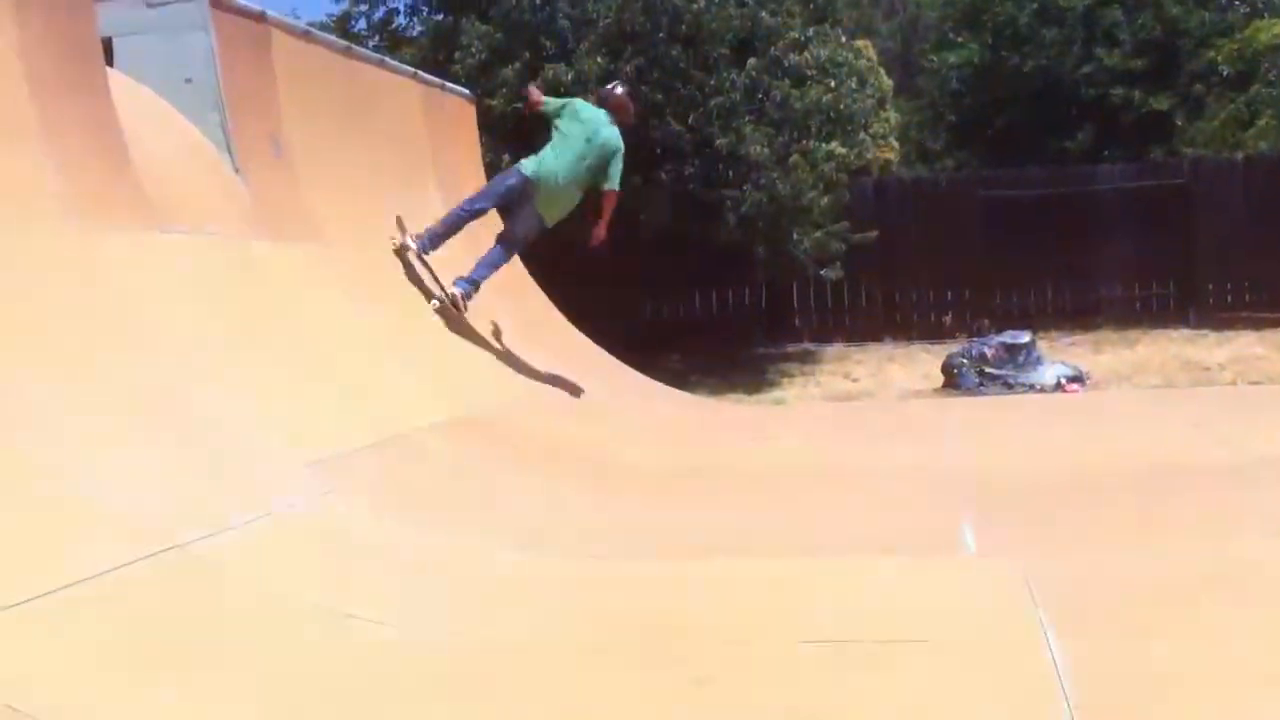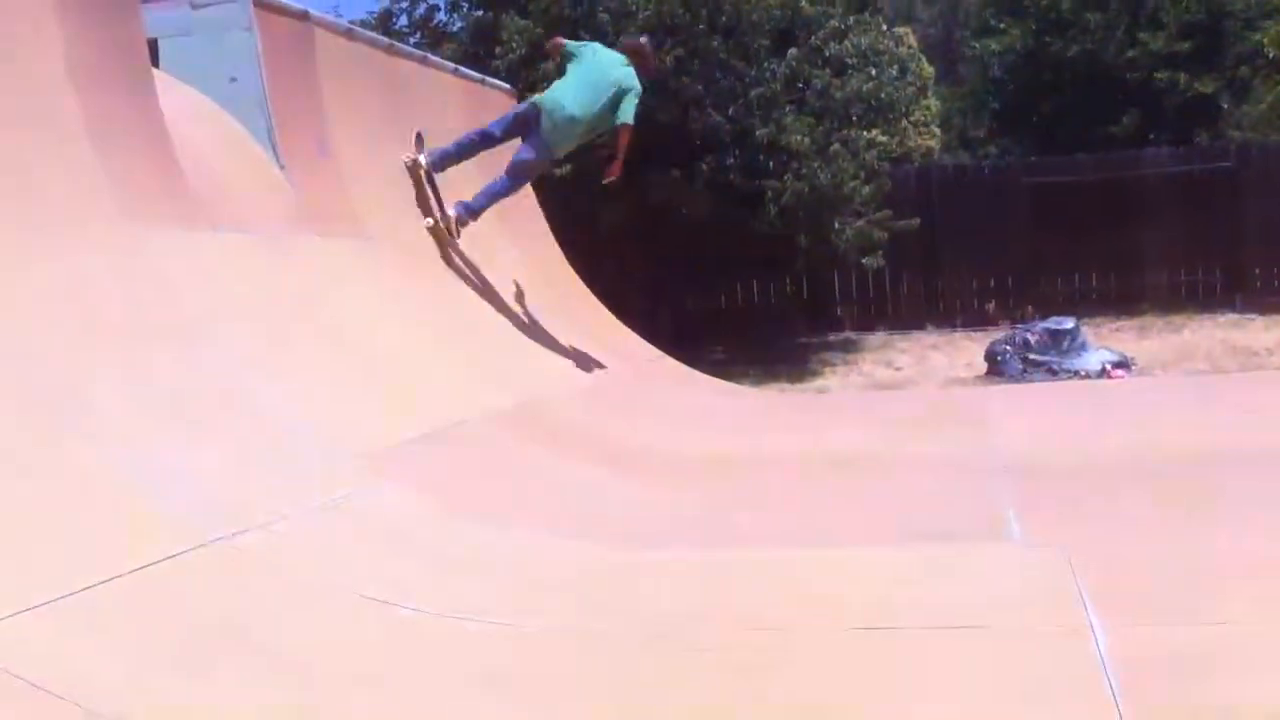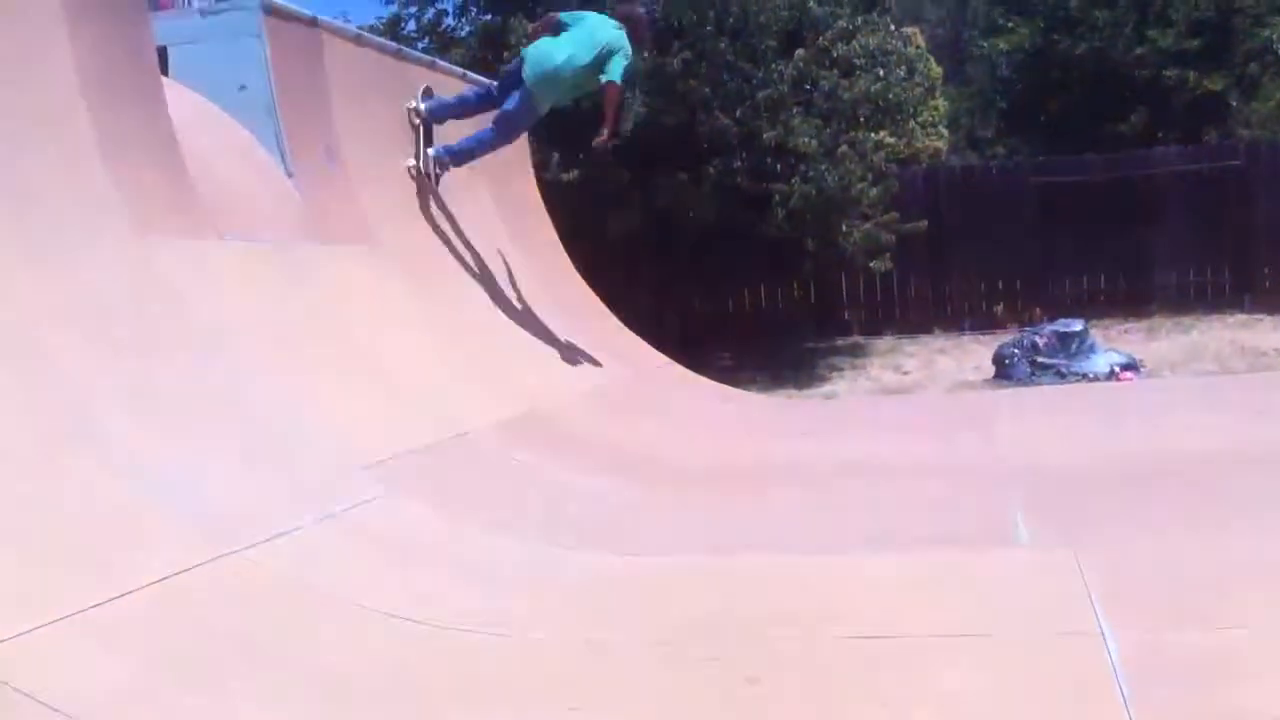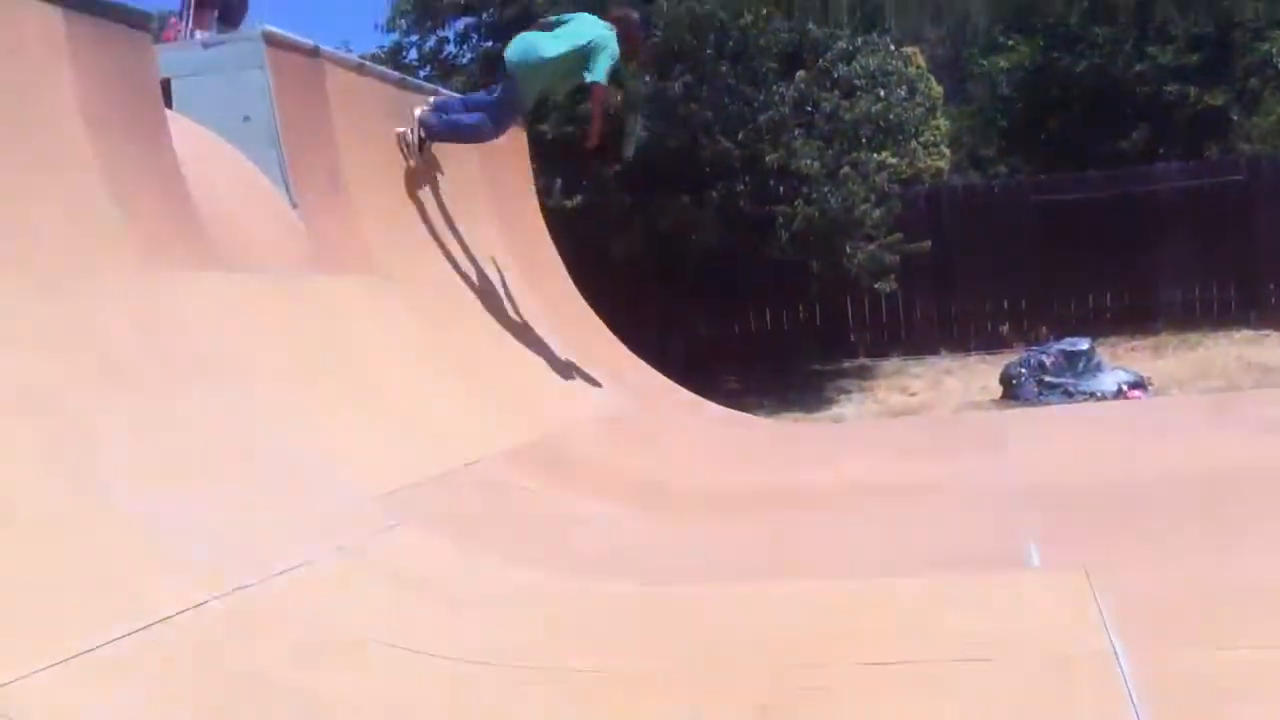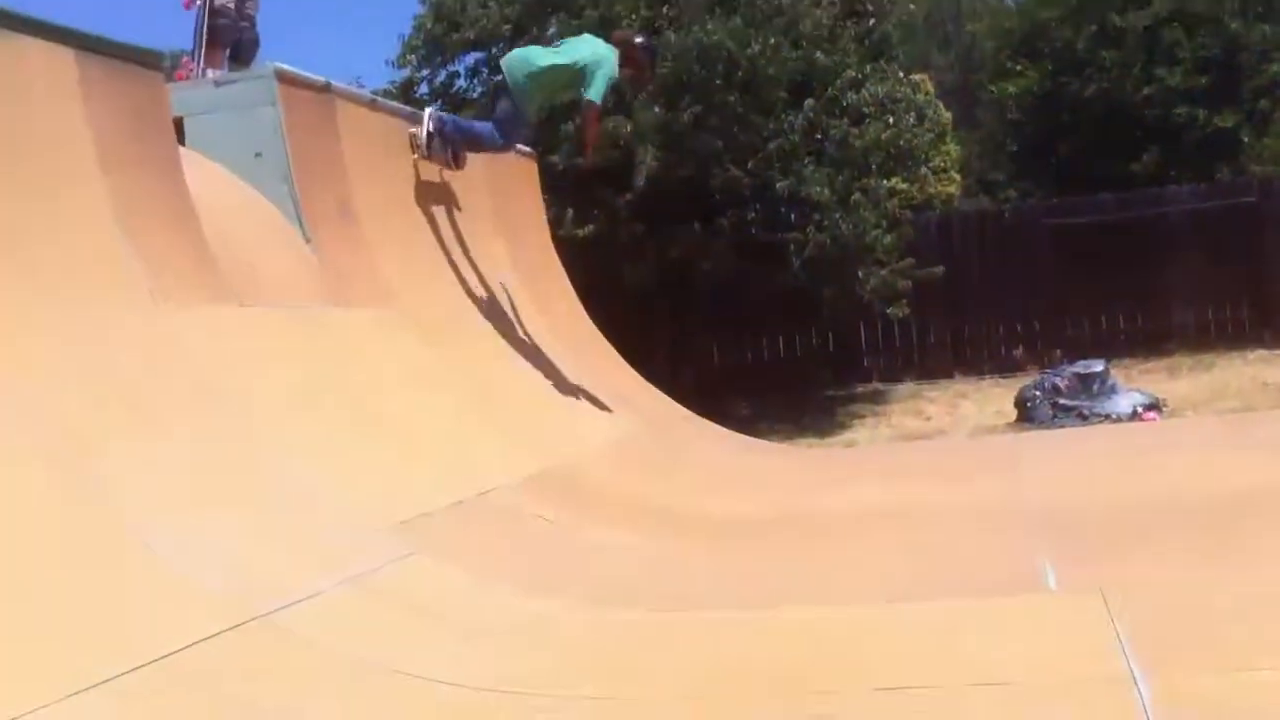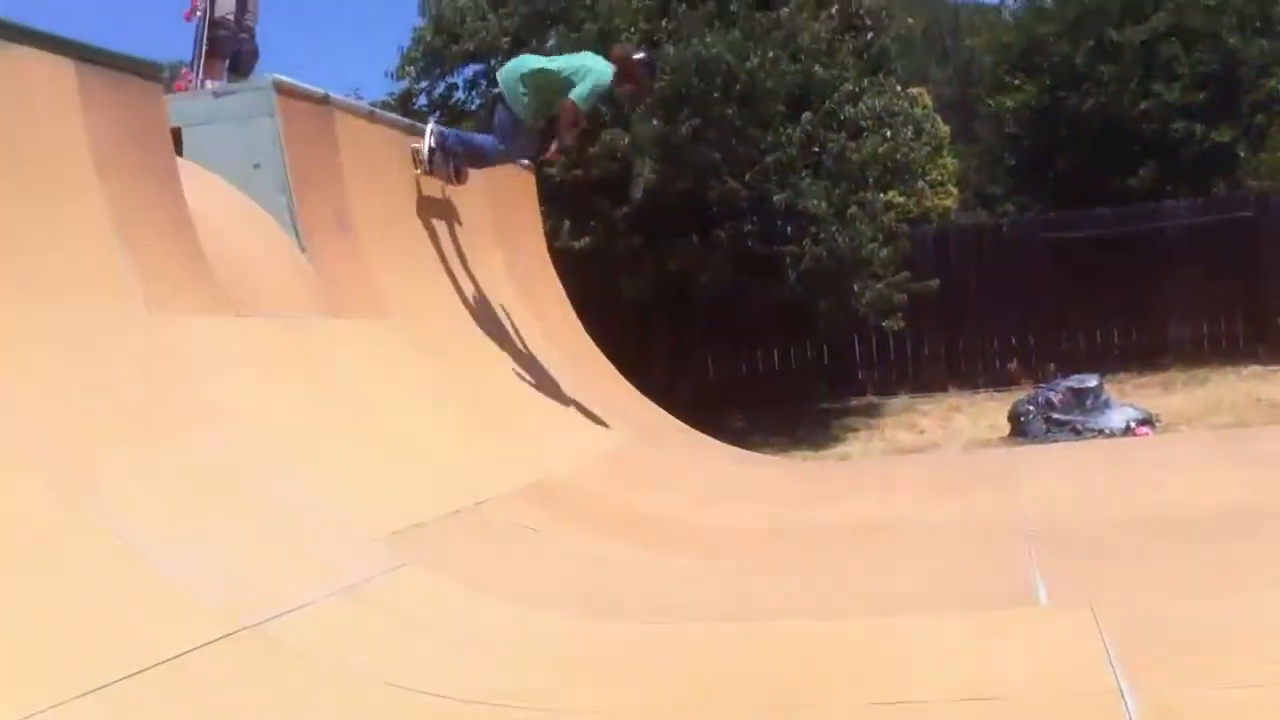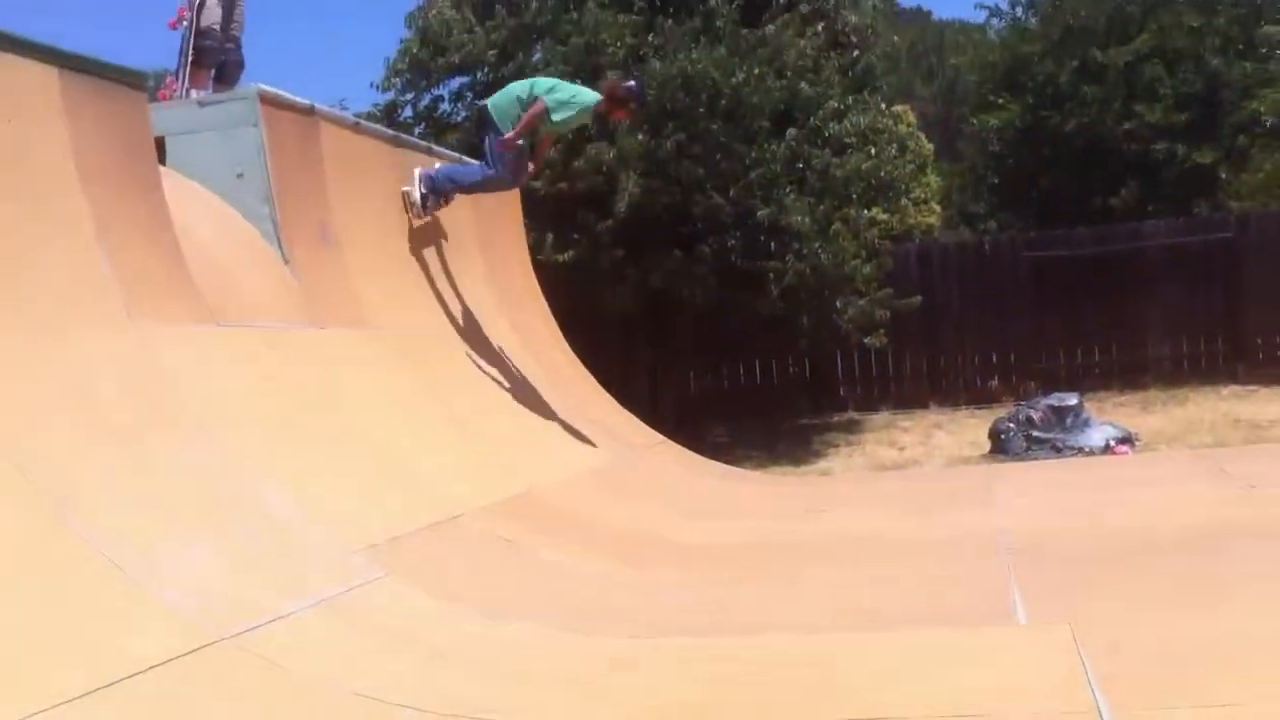
dt=0.1s
person 1, frame 1
left shoulder: (578, 107)
right shoulder: (616, 143)
left elbow: (537, 102)
right elbow: (611, 189)
left wrist: (531, 90)
right wrist: (603, 224)
left hip: (533, 173)
right hip: (554, 198)
left knee: (473, 206)
right knee: (510, 243)
left ankle: (424, 242)
right ankle: (465, 286)
person 1, frame 2
left shoulder: (598, 51)
right shoulder: (633, 86)
left elbow: (558, 44)
right elbow: (625, 126)
left wrist: (550, 46)
right wrist: (617, 163)
left hip: (546, 105)
right hip: (564, 128)
left knee: (491, 133)
right knee: (516, 175)
left ankle: (433, 160)
right ankle: (464, 211)
person 1, frame 3
left shoulder: (592, 17)
right shoulder: (623, 48)
left elbow: (553, 18)
right elbow: (612, 85)
left wrist: (537, 29)
right wrist: (608, 125)
left hip: (534, 56)
right hip: (549, 82)
left knee: (491, 95)
right knee: (503, 131)
left ankle: (430, 110)
right ankle: (441, 156)
person 1, frame 4
left shoulder: (587, 19)
right shoulder: (610, 50)
left elbow: (545, 23)
right elbow: (599, 88)
right wrist: (596, 127)
left hip: (520, 46)
right hip: (529, 71)
left knee: (496, 102)
right knee: (492, 126)
left ankle: (441, 105)
right ankle: (427, 123)
person 1, frame 5
left shoulder: (593, 42)
right shoulder: (608, 68)
right elbow: (591, 106)
right wrist: (588, 145)
left hip: (519, 60)
right hip: (528, 80)
left knee: (506, 125)
right knee: (503, 139)
right ankle: (439, 122)
person 1, frame 6
left shoulder: (596, 62)
right shoulder: (602, 80)
right elbow: (571, 105)
right wrist: (560, 142)
left hip: (521, 78)
right hip: (519, 86)
left knee: (522, 146)
right knee: (508, 150)
left ankle: (452, 143)
right ankle: (441, 137)
person 1, frame 7
left shoulder: (587, 98)
right shoulder: (586, 104)
left elbow: (551, 132)
right elbow: (543, 105)
left wrist: (535, 163)
right wrist: (516, 134)
left hip: (512, 110)
right hip: (509, 110)
left knee: (515, 174)
right knee: (499, 175)
left ankle: (444, 178)
right ankle: (430, 181)
